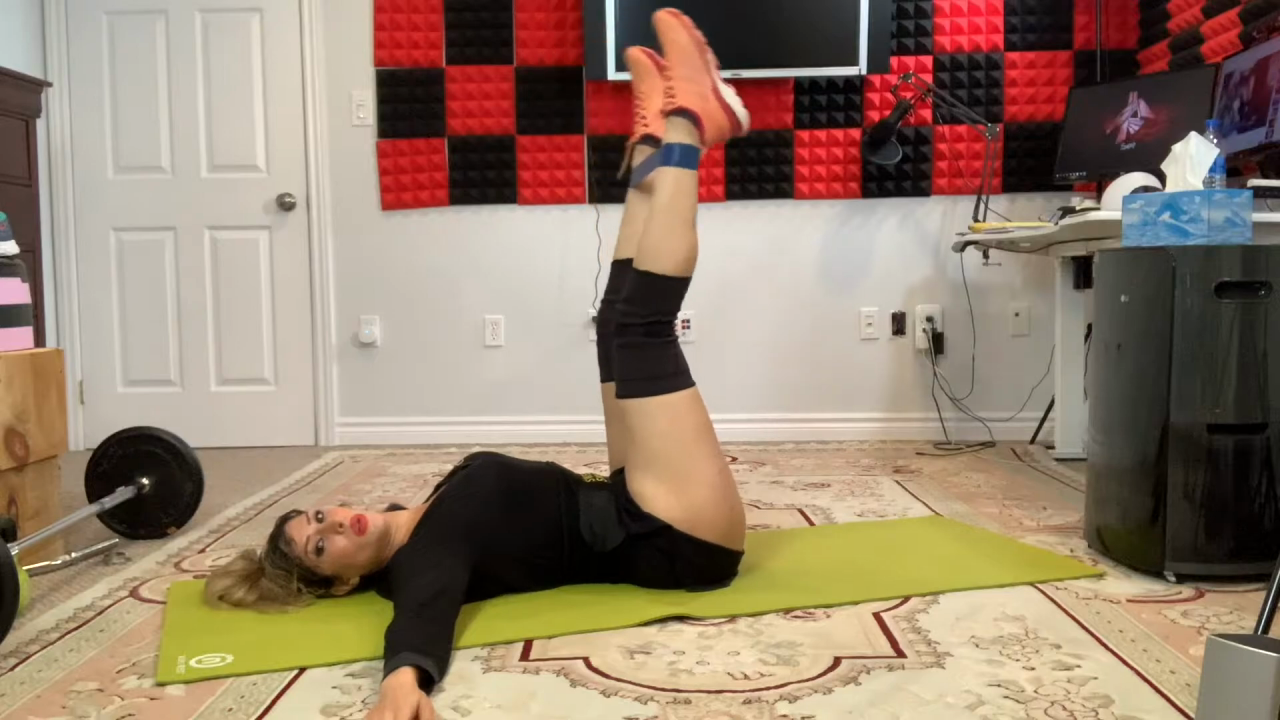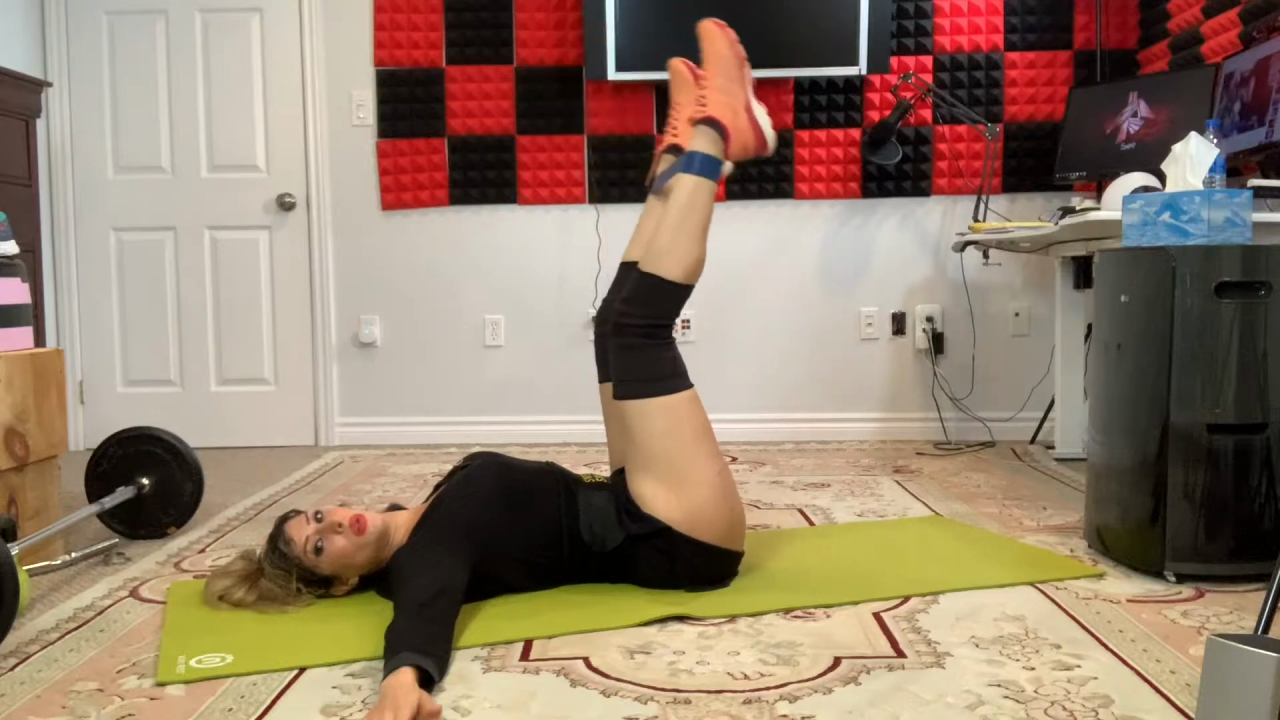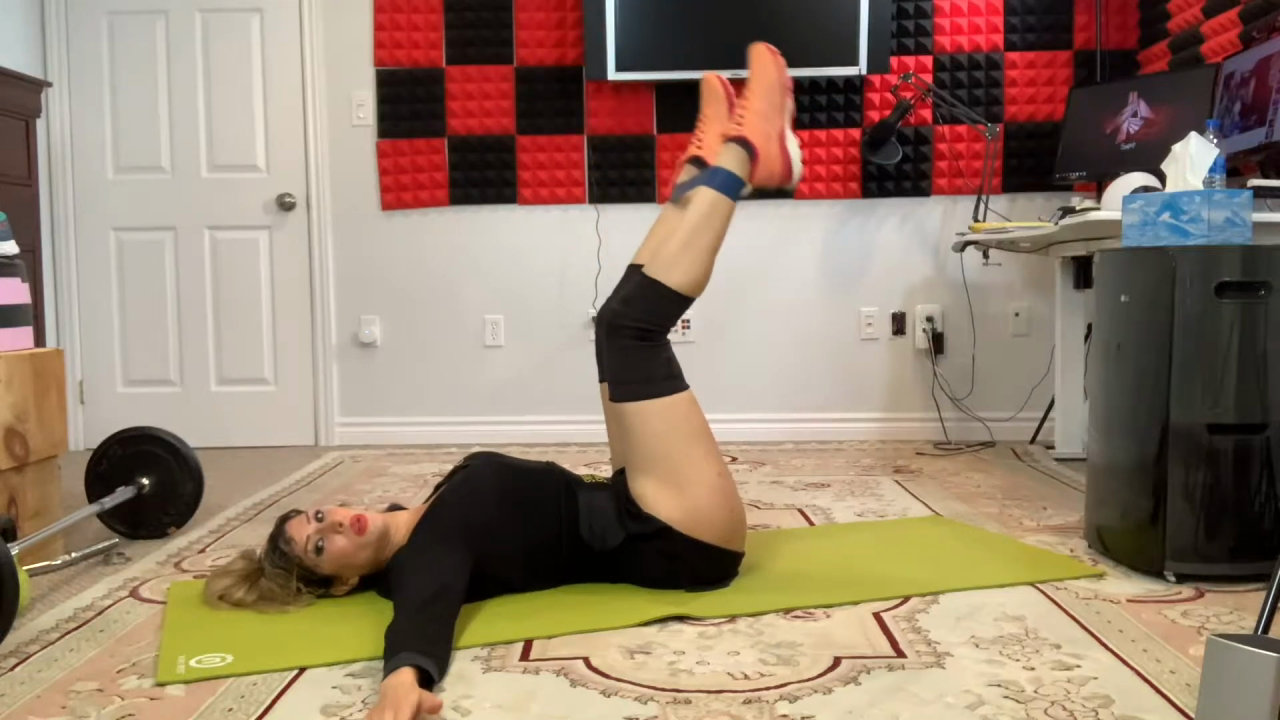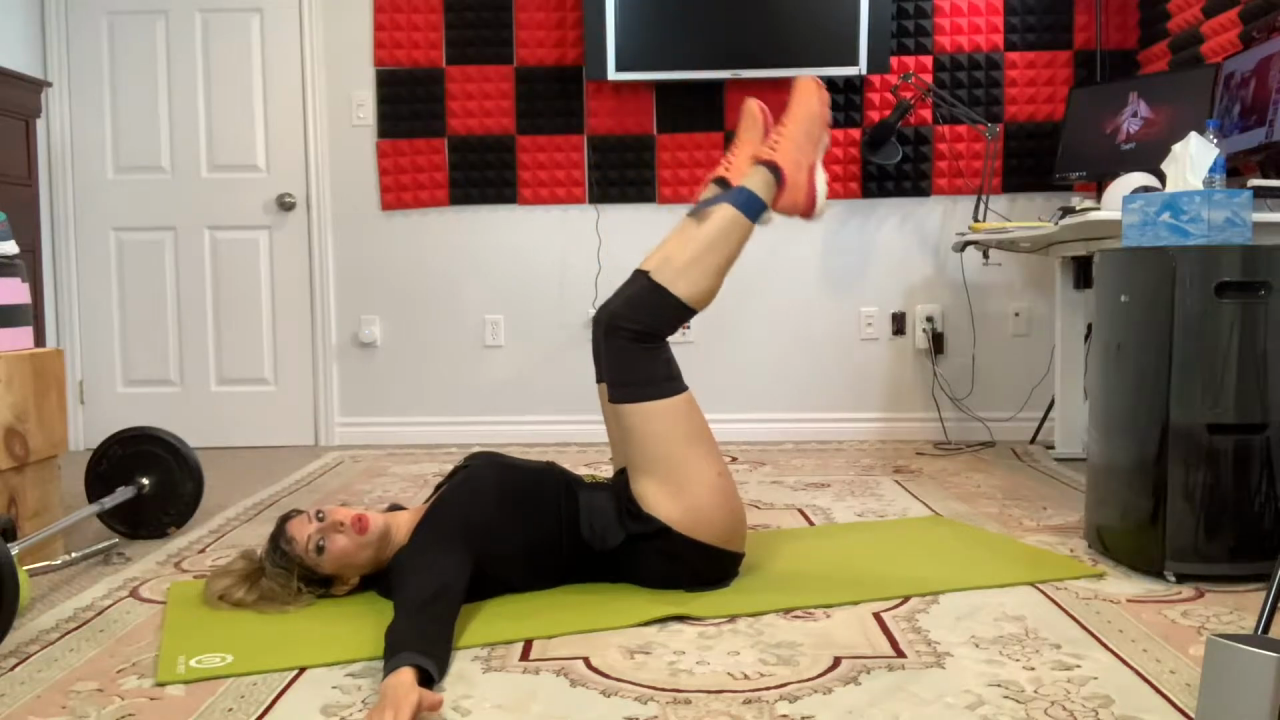
dt=0.1s
person 1, frame 1
left shoulder: (420, 522)
right shoulder: (418, 564)
right elbow: (424, 615)
left hip: (630, 515)
right hip: (680, 546)
left knee: (625, 319)
right knee: (640, 323)
right ankle: (683, 124)
person 1, frame 2
left shoulder: (416, 522)
right shoulder: (419, 562)
right elbow: (423, 614)
left hip: (639, 525)
right hip: (684, 544)
left knee: (629, 323)
right knee: (629, 324)
left ankle: (687, 147)
right ankle: (713, 135)
person 1, frame 3
left shoulder: (421, 523)
right shoulder: (418, 564)
right elbow: (423, 618)
left hip: (628, 516)
right hip: (682, 545)
left knee: (626, 323)
right knee: (629, 326)
left ankle: (717, 158)
right ankle: (738, 154)
person 1, frame 4
left shoulder: (416, 520)
right shoulder: (415, 562)
right elbow: (424, 615)
left hip: (645, 528)
right hip: (683, 544)
left knee: (626, 330)
right knee: (624, 326)
left ankle: (741, 184)
right ankle: (768, 182)
